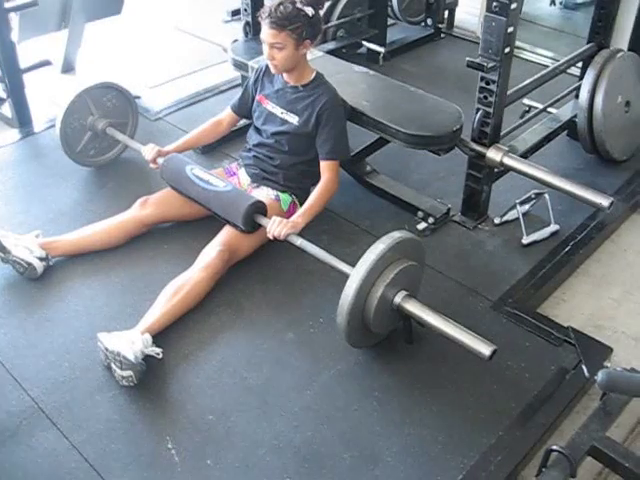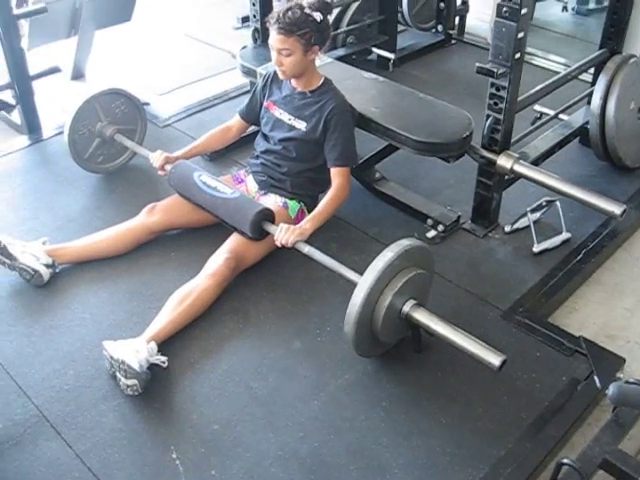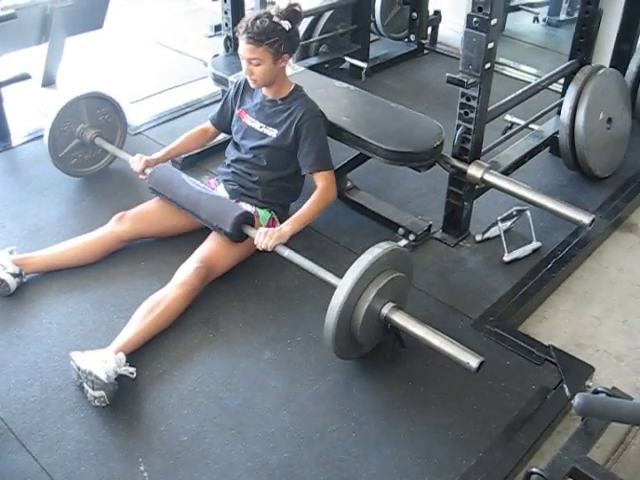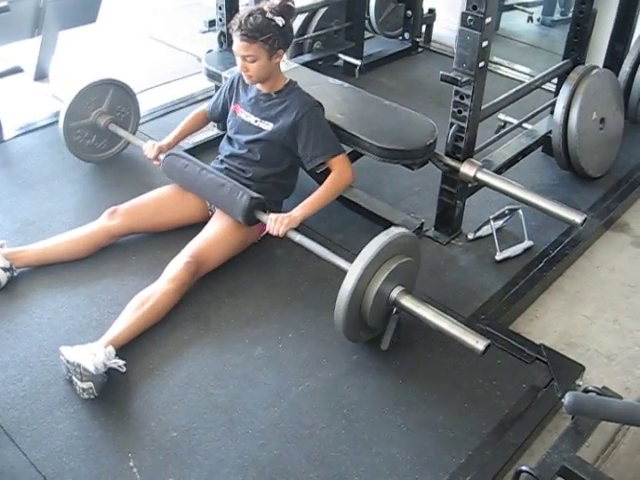
dt=0.4s
person 1, frame 1
left shoulder: (325, 102)
right shoulder: (264, 75)
left elbow: (329, 177)
right elbow: (224, 121)
left wrist: (298, 220)
right wrist: (169, 150)
left hip: (278, 193)
right hip: (240, 171)
left knee: (217, 254)
right knee: (147, 207)
left ankle: (137, 341)
right ankle: (39, 250)
person 1, frame 2
left shoulder: (333, 108)
right shoulder: (272, 81)
left elbow: (340, 184)
right elbow: (233, 129)
left wrist: (305, 228)
right wrist: (176, 156)
left hip: (287, 200)
right hip: (248, 179)
left knee: (225, 262)
right knee: (153, 215)
left ankle: (142, 349)
right ankle: (45, 258)
person 1, frame 3
left shoulder: (304, 115)
right shoulder: (242, 88)
left elbow: (327, 187)
right elbow: (208, 130)
left wrist: (285, 230)
right wrist: (157, 158)
left hip: (258, 209)
right hip: (218, 188)
left knee: (194, 271)
right knee: (123, 223)
left ankle: (110, 359)
person 1, frame 4
left shoulder: (302, 109)
right shoulder: (239, 83)
left elbow: (343, 171)
right elbow: (205, 112)
left wrist: (296, 214)
right wrist: (167, 143)
left knee: (184, 266)
right knee: (115, 217)
left ankle: (100, 354)
